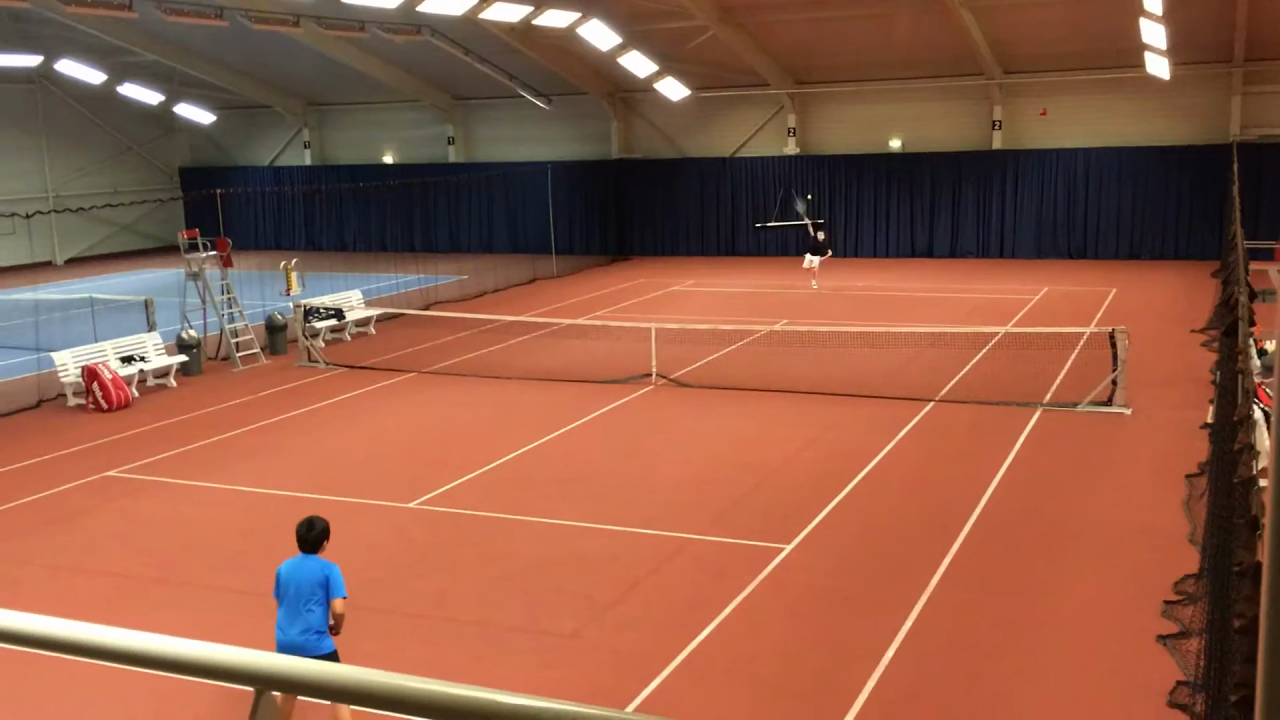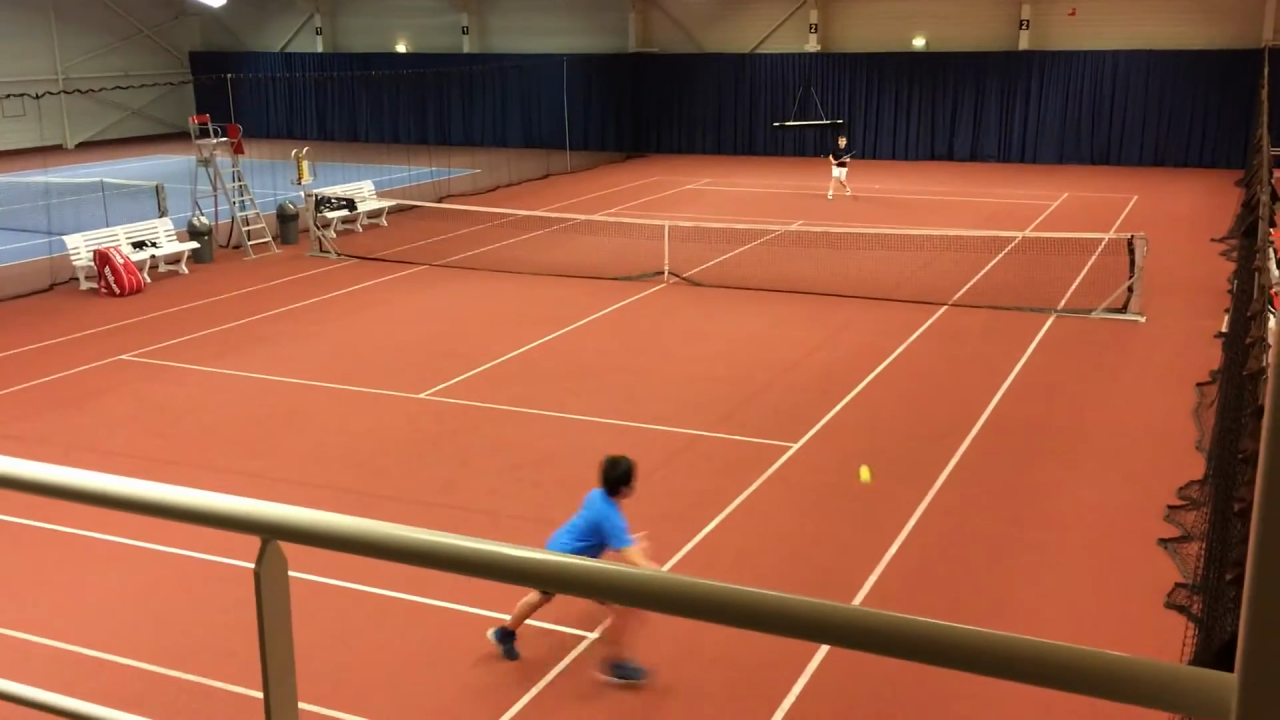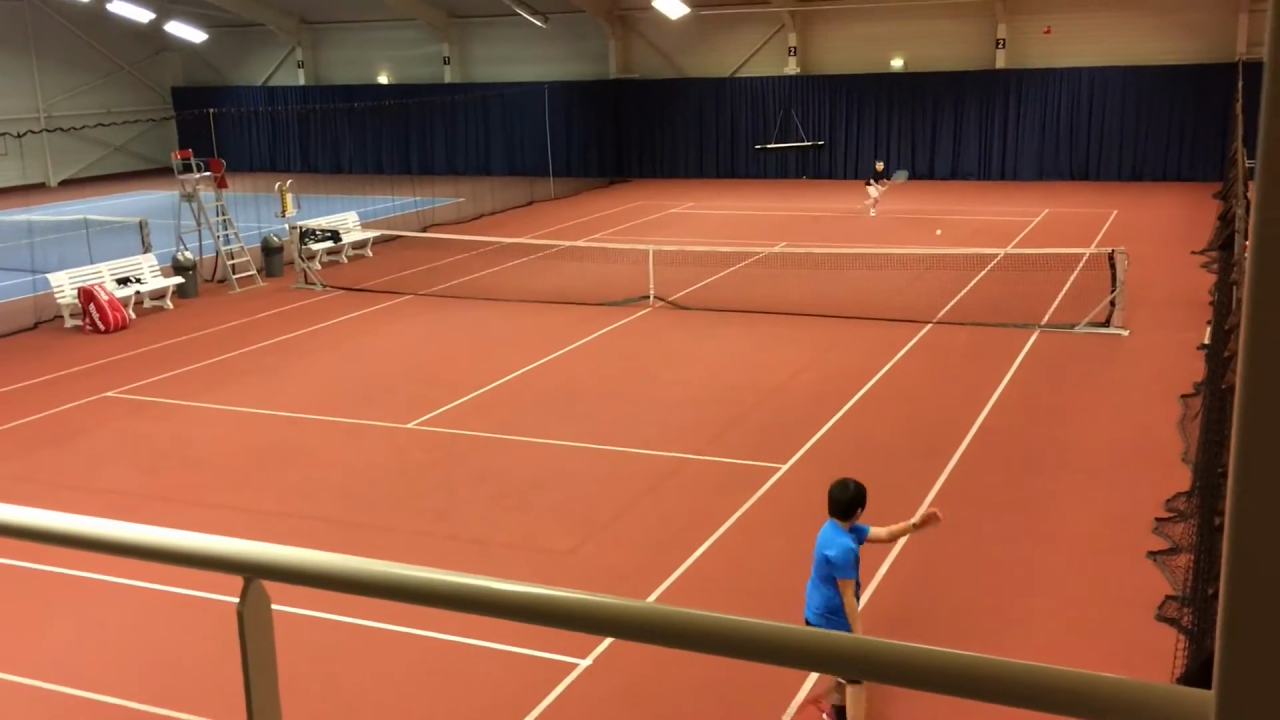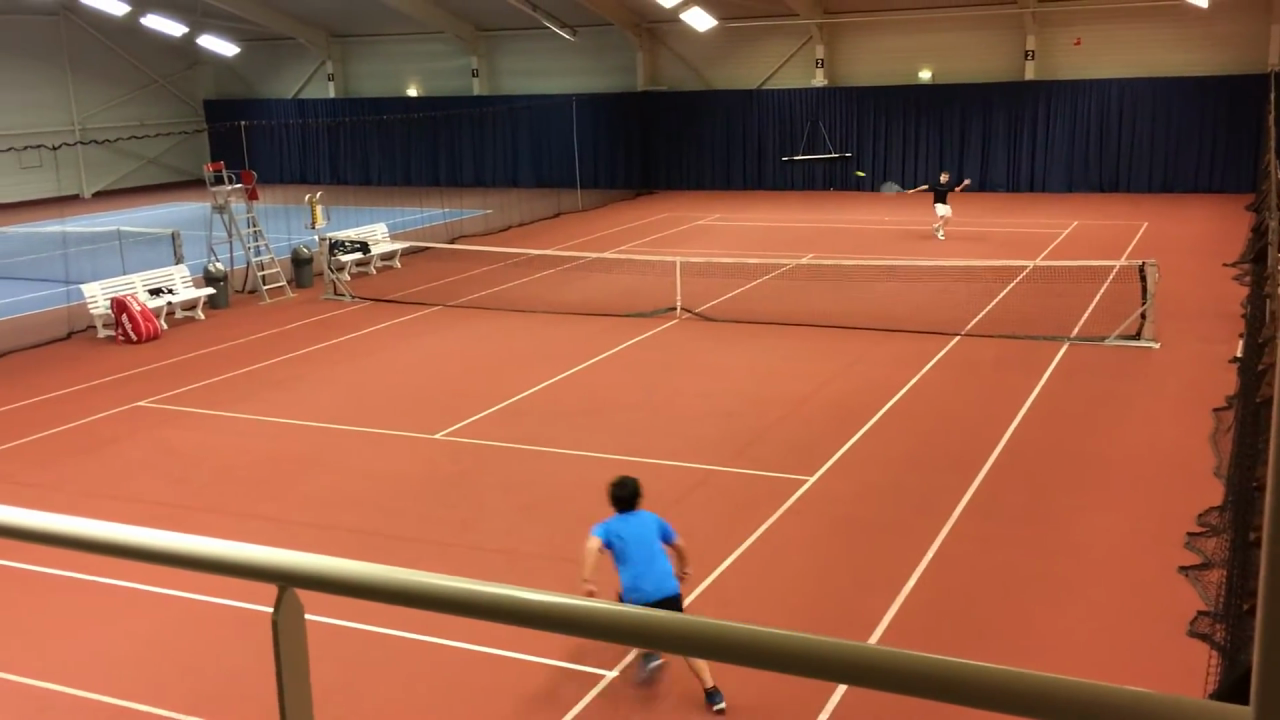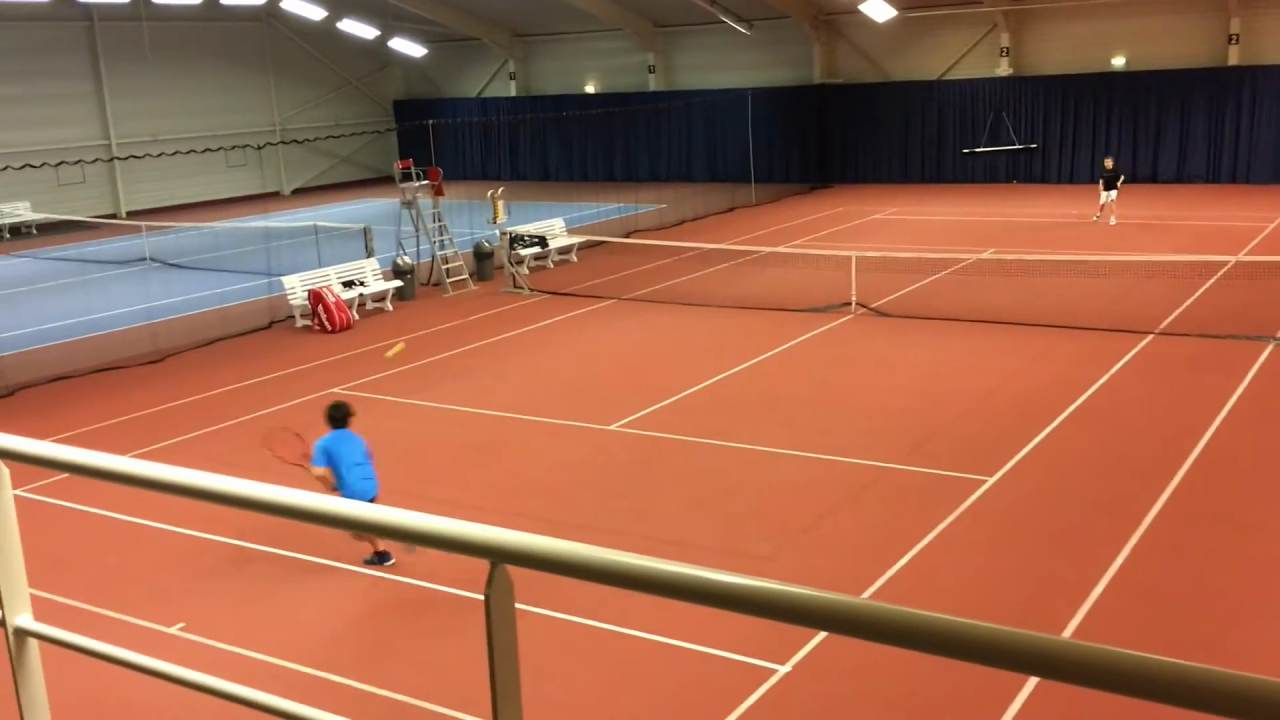
dt=1s
person 1, frame 1
left shoulder: (284, 567)
right shoulder: (329, 569)
left elbow: (279, 603)
right elbow: (339, 610)
right wrist: (336, 627)
left hip: (286, 642)
right hip: (316, 644)
person 1, frame 2
left shoulder: (597, 495)
right shoulder: (611, 518)
right elbow: (631, 556)
left wrist: (629, 541)
left hip: (554, 550)
left knee: (543, 596)
right knee: (625, 610)
left ankle: (505, 634)
right ankle: (613, 664)
person 1, frame 3
left shoulder: (836, 528)
right shoulder: (842, 547)
left elbow: (883, 535)
right elbow: (848, 596)
left wrist: (914, 524)
right wrist: (860, 638)
left hip: (820, 615)
right hip: (832, 621)
right knee: (857, 679)
person 1, frame 4
left shoulder: (606, 527)
right shoulder: (652, 519)
left elbow: (592, 547)
right elbow: (679, 546)
left wrist: (588, 581)
right wrist: (683, 568)
left hip: (638, 596)
right hip: (668, 590)
left ankle: (649, 654)
right ankle: (713, 694)
person 1, frame 5
left shoulder: (322, 444)
right shoulder: (358, 439)
left elbow: (319, 472)
left wrist: (332, 486)
left hip: (353, 495)
right hip: (369, 488)
left knee: (359, 531)
right ankle: (381, 554)
